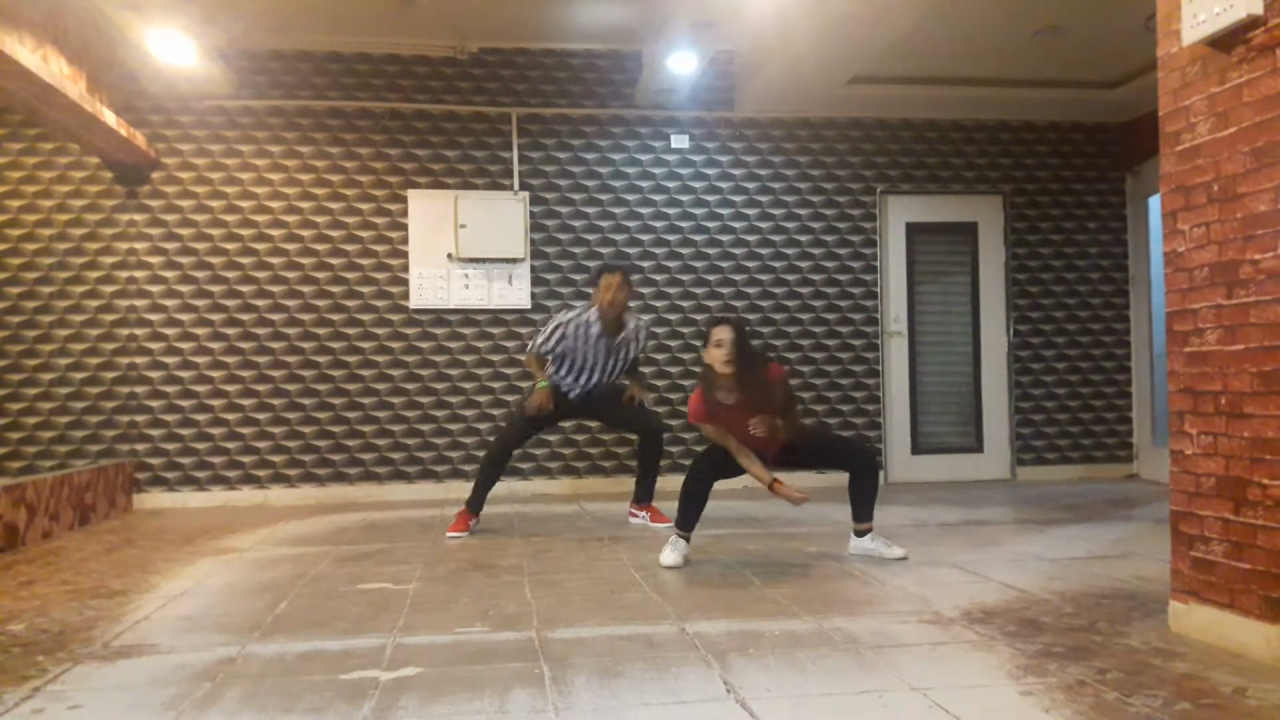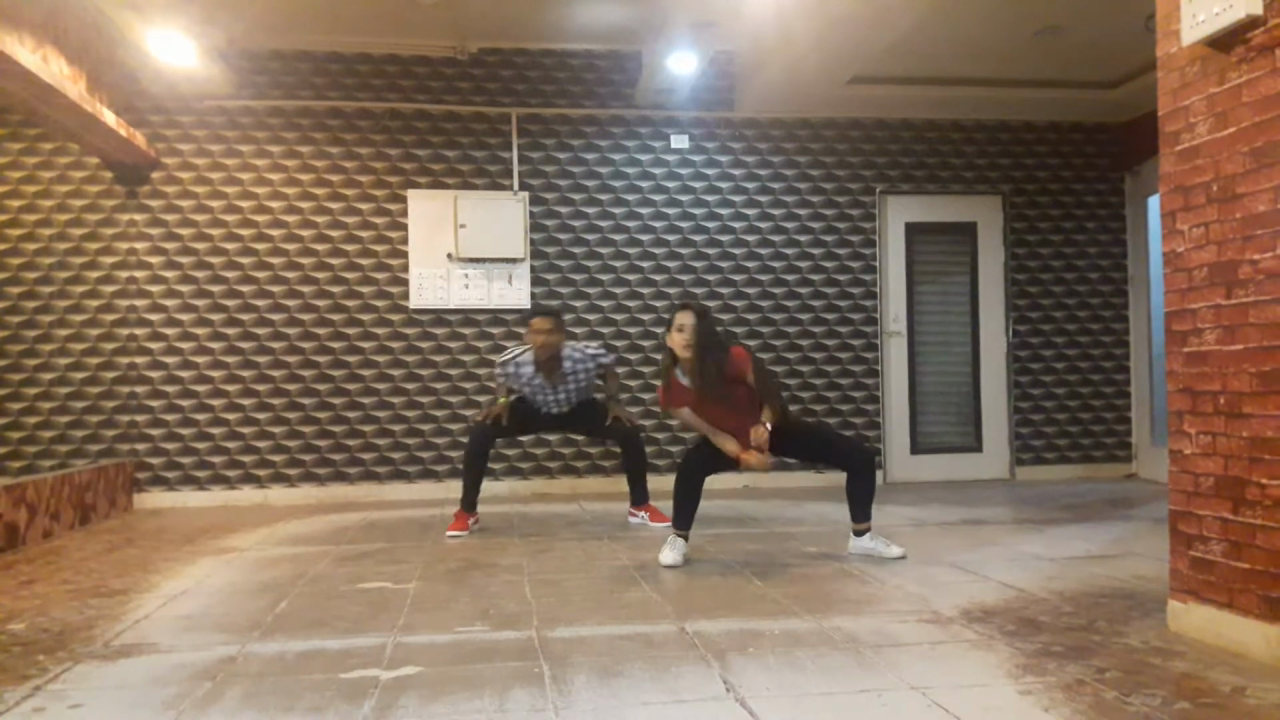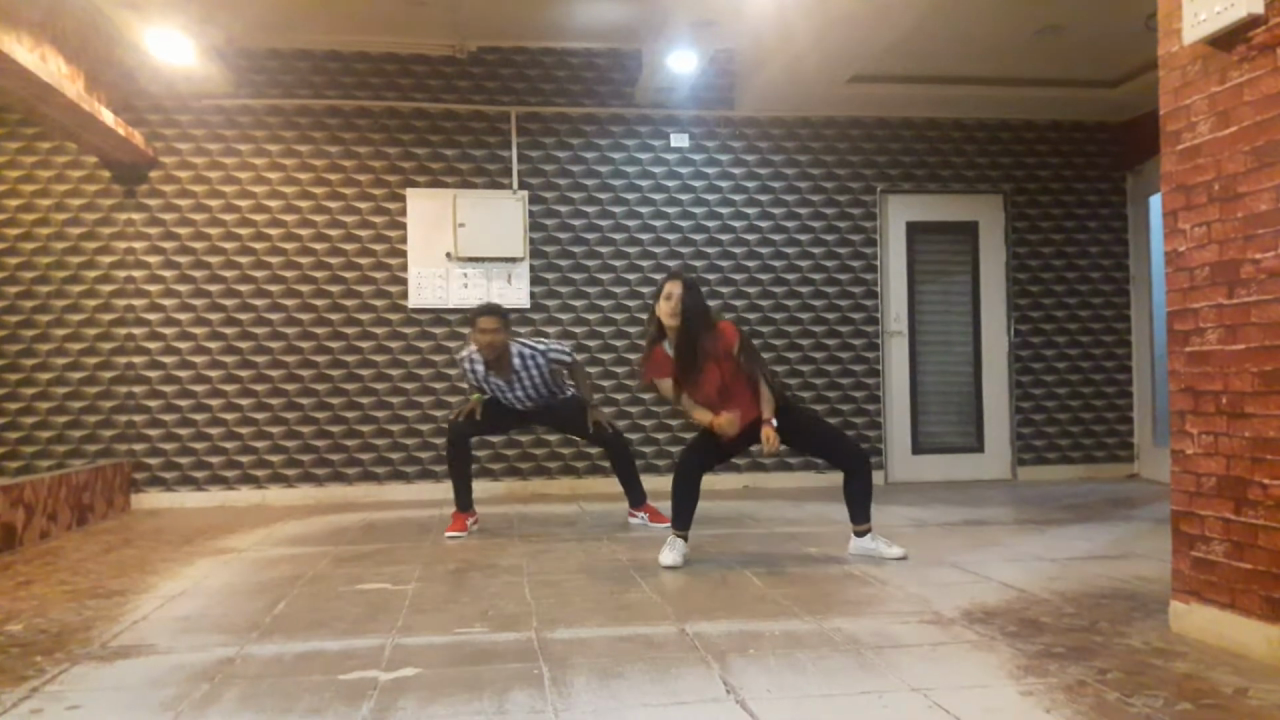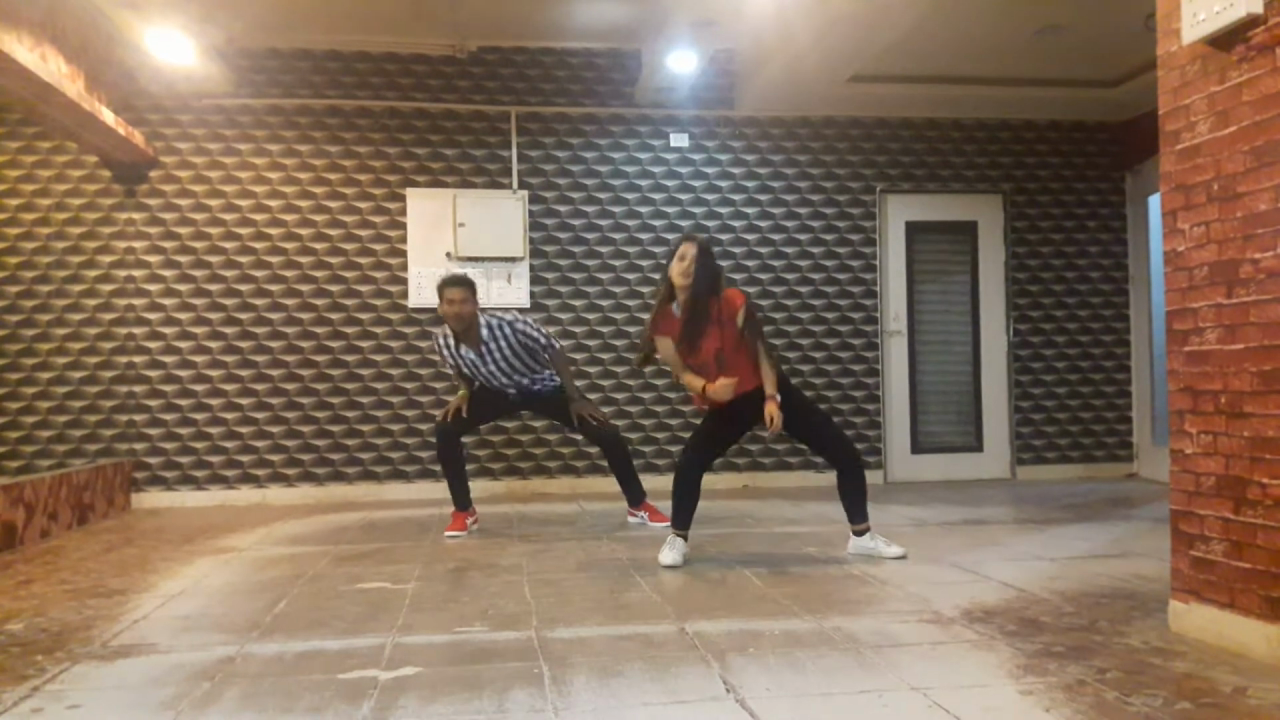
dt=0.2s
person 1, frame 1
left shoulder: (767, 375)
right shoulder: (700, 405)
left elbow: (789, 425)
right elbow: (739, 452)
left wrist: (775, 427)
right wrist: (773, 485)
left hip: (782, 442)
right hip: (739, 451)
left knee: (863, 457)
right knee: (702, 470)
left ankle: (863, 537)
right ankle: (680, 540)
person 1, frame 2
left shoulder: (734, 360)
right shoulder: (672, 391)
left elbow: (770, 396)
right elbow: (709, 431)
left wrist: (765, 428)
right wrist: (742, 455)
left hip: (772, 427)
right hip: (729, 441)
left knee: (860, 457)
right knee: (690, 466)
left ankle: (862, 536)
right ankle: (678, 539)
person 1, frame 3
left shoulder: (723, 335)
right shoulder: (659, 362)
left elbow: (759, 376)
right elbow: (692, 407)
left wrist: (768, 423)
right wrist: (716, 422)
left hip: (773, 412)
right hip: (726, 425)
left knee: (855, 458)
right knee: (688, 464)
left ankle: (863, 537)
right ankle: (678, 540)
person 1, frame 4
left shoulder: (730, 303)
right shoulder: (662, 322)
left elbow: (759, 352)
right elbow: (682, 372)
left wrist: (772, 399)
right wrist: (708, 389)
left hip: (771, 394)
right hip: (726, 405)
left knee: (845, 454)
right knee: (690, 461)
left ankle: (862, 536)
right ankle: (678, 539)
person 2, frame 1
left shoulder: (636, 330)
right shoulder: (570, 323)
right elbow: (536, 353)
left wrist: (635, 383)
right wrist: (542, 384)
left hip: (599, 394)
right hip: (558, 393)
left knee: (652, 427)
right knee: (507, 440)
left ankle: (641, 506)
right ankle: (470, 511)
person 2, frame 2
left shoulder: (585, 355)
right shoulder: (512, 362)
left elbow: (609, 370)
left wrist: (614, 402)
right wrist: (504, 400)
left hip: (577, 410)
right hip: (532, 411)
left knee: (629, 433)
right knee: (481, 434)
left ankle: (639, 506)
right ankle: (467, 512)
person 2, frame 3
left shoulder: (535, 351)
right shoulder: (467, 361)
left elbow: (574, 365)
left wrist: (590, 407)
right wrist: (478, 398)
left hip: (557, 403)
right hip: (511, 408)
left knee: (613, 438)
right knee: (458, 431)
left ankle: (639, 506)
right ankle: (464, 512)
person 2, frame 4
left shoulder: (510, 326)
right shoulder: (444, 343)
left elbow: (554, 351)
left wrist: (574, 398)
right wrist: (463, 393)
left hip: (544, 386)
right hip: (499, 392)
left knee: (607, 435)
right knee: (447, 429)
left ankle: (638, 505)
right ankle: (464, 512)
